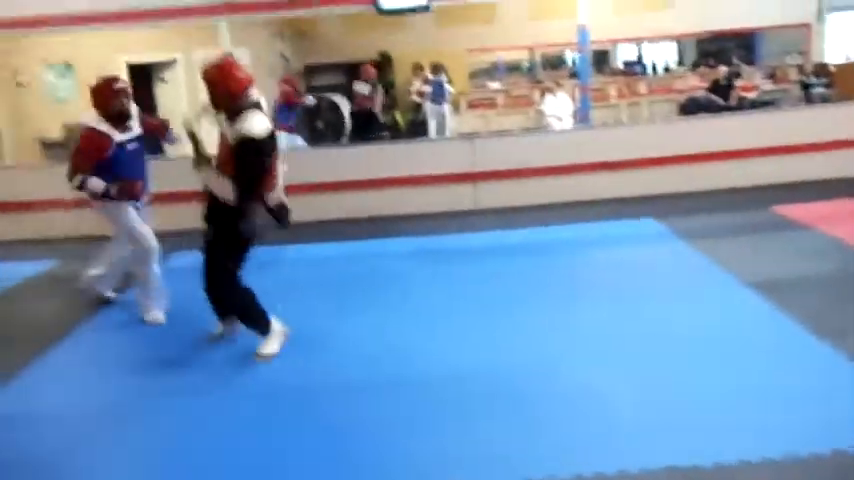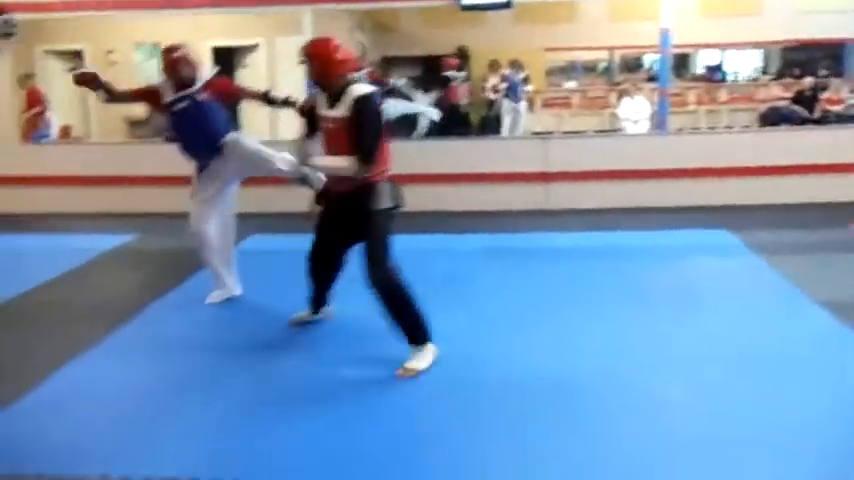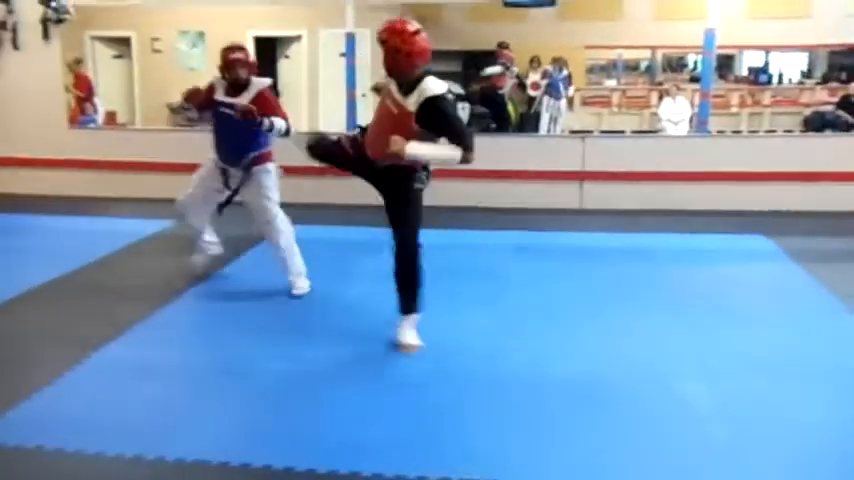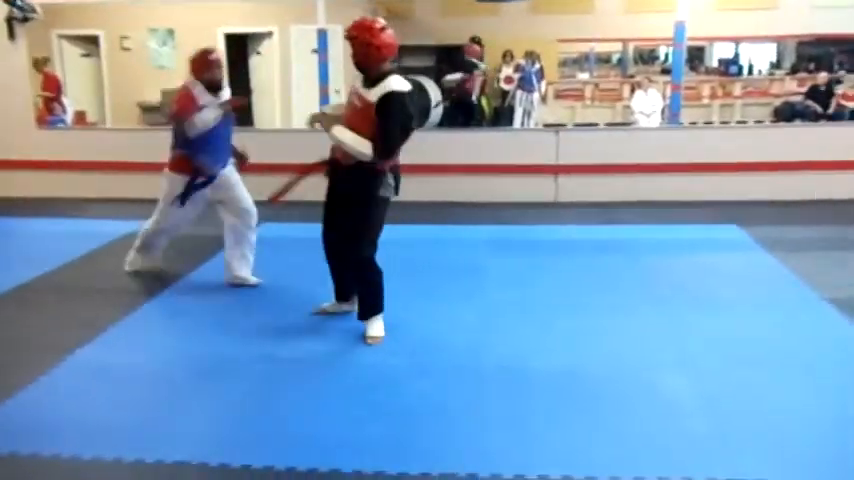
dt=0.4s
person 1, frame 1
left shoulder: (253, 134)
right shoulder: (245, 106)
left elbow: (242, 195)
left wrist: (207, 173)
left hip: (241, 213)
right hip: (229, 206)
left knee: (221, 282)
right knee: (216, 268)
left ankle: (269, 329)
right ankle: (229, 319)
person 1, frame 2
left shoulder: (363, 102)
right shoulder: (323, 99)
left elbow: (364, 163)
right elbow: (311, 130)
left wrist: (315, 161)
left hip: (371, 195)
right hip: (339, 193)
left knee: (379, 270)
right knee: (322, 257)
left ankle: (423, 345)
right ankle: (317, 308)
person 1, frame 3
left shoulder: (434, 99)
right shoulder: (398, 78)
left elbow: (464, 151)
left wrist: (410, 150)
right wrist: (382, 89)
left hip: (403, 175)
right hip: (367, 152)
left knee: (407, 247)
right knee: (319, 148)
left ankle: (408, 321)
person 1, frame 4
left shoulder: (396, 97)
right shoulder: (368, 78)
left elbow: (380, 155)
left wrist: (334, 129)
right wrist: (331, 117)
left hip: (372, 181)
right hip: (344, 169)
left knee: (359, 252)
right knee: (333, 240)
left ankle: (373, 317)
right ankle: (345, 299)
person 2, frame 1
left shoulder: (135, 118)
right shoulder: (94, 135)
left elbow: (159, 129)
right elbow: (76, 177)
left wrist: (165, 130)
right wrist: (114, 189)
left hip: (132, 198)
right hip: (113, 200)
left knee: (129, 245)
right knee: (145, 246)
left ankle: (98, 283)
right ankle: (151, 306)
person 2, frame 2
left shoulder: (213, 84)
right shoulder: (162, 93)
left elbow: (250, 94)
right elbow: (120, 96)
left wrist: (284, 102)
right wrist: (96, 83)
left hip: (232, 151)
right hip: (209, 167)
left knee: (257, 157)
right knee: (205, 225)
left ankle: (306, 173)
right ankle: (226, 285)
person 2, frame 3
left shoulder: (261, 93)
right shoulder: (215, 89)
left elbow: (285, 127)
right elbow: (197, 108)
left wrist: (258, 120)
right wrist: (192, 100)
left hip: (257, 167)
right hip: (223, 165)
left knee: (272, 219)
right knee: (189, 204)
left ankle: (298, 276)
right ankle: (208, 245)
person 2, frame 4
left shoulder: (223, 97)
right shoulder: (187, 95)
right elbow: (191, 127)
left wrist: (234, 151)
right wrist: (221, 108)
left hip: (220, 171)
right hip: (185, 173)
left knee: (245, 213)
right knee: (164, 223)
left ankle: (240, 272)
right ankle: (142, 259)
